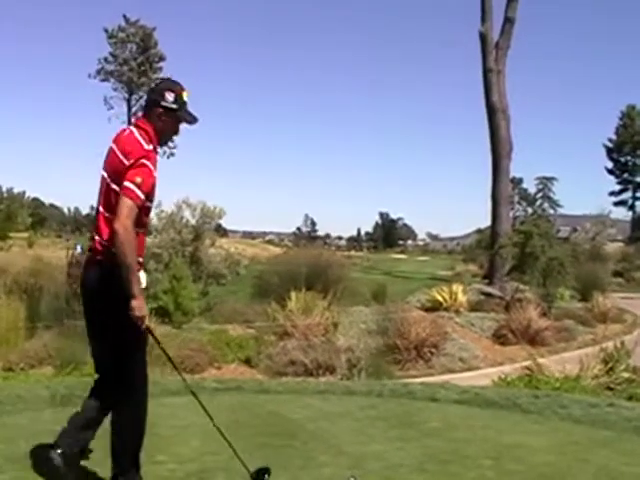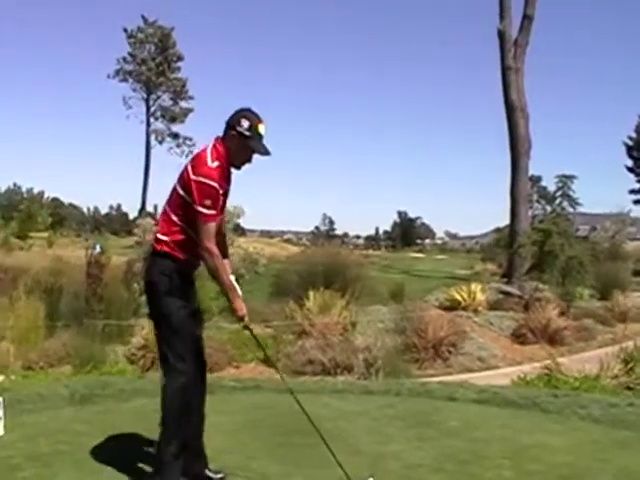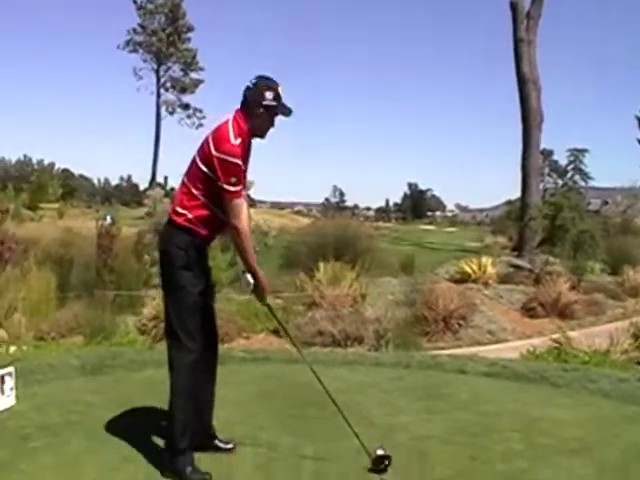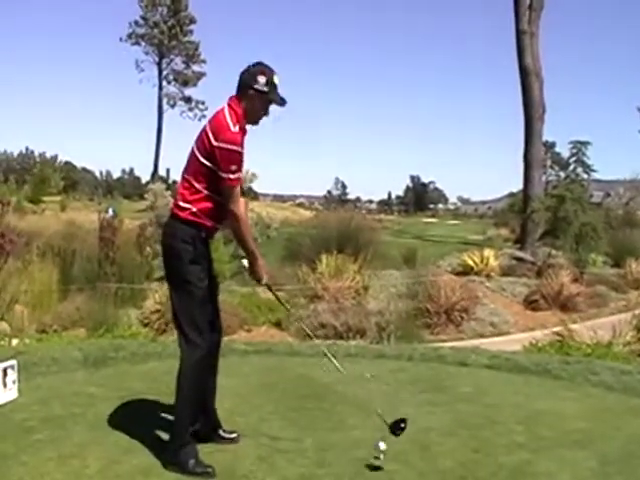
dt=0.7s
person 1, frame 1
left shoulder: (123, 141)
right shoulder: (142, 158)
right elbow: (122, 228)
right wrist: (134, 295)
left hip: (97, 272)
right hip: (112, 277)
left knee: (110, 376)
right knee: (129, 382)
person 1, frame 2
left shoulder: (221, 168)
right shoulder: (206, 171)
left elbow: (217, 231)
right elbow: (206, 246)
left wrist: (232, 277)
right wrist: (233, 296)
left hip: (181, 273)
right hip: (167, 273)
left knee: (195, 369)
right knee: (181, 370)
person 1, frame 3
left shoulder: (239, 137)
right shoulder: (229, 144)
left elbow: (238, 205)
right elbow: (234, 222)
left wrist: (252, 263)
right wrist: (257, 275)
left hip: (195, 246)
right hip: (182, 245)
left knee: (207, 344)
right knee: (187, 348)
left ankle: (200, 431)
person 1, frame 4
left shoulder: (229, 123)
right shoulder: (228, 133)
left elbow: (232, 199)
right elbow: (233, 208)
left wrist: (247, 251)
right wrist: (255, 258)
left hip: (196, 238)
right hip: (186, 238)
left knee: (210, 334)
right knee: (197, 341)
left ankle: (204, 422)
right ankle: (180, 446)
